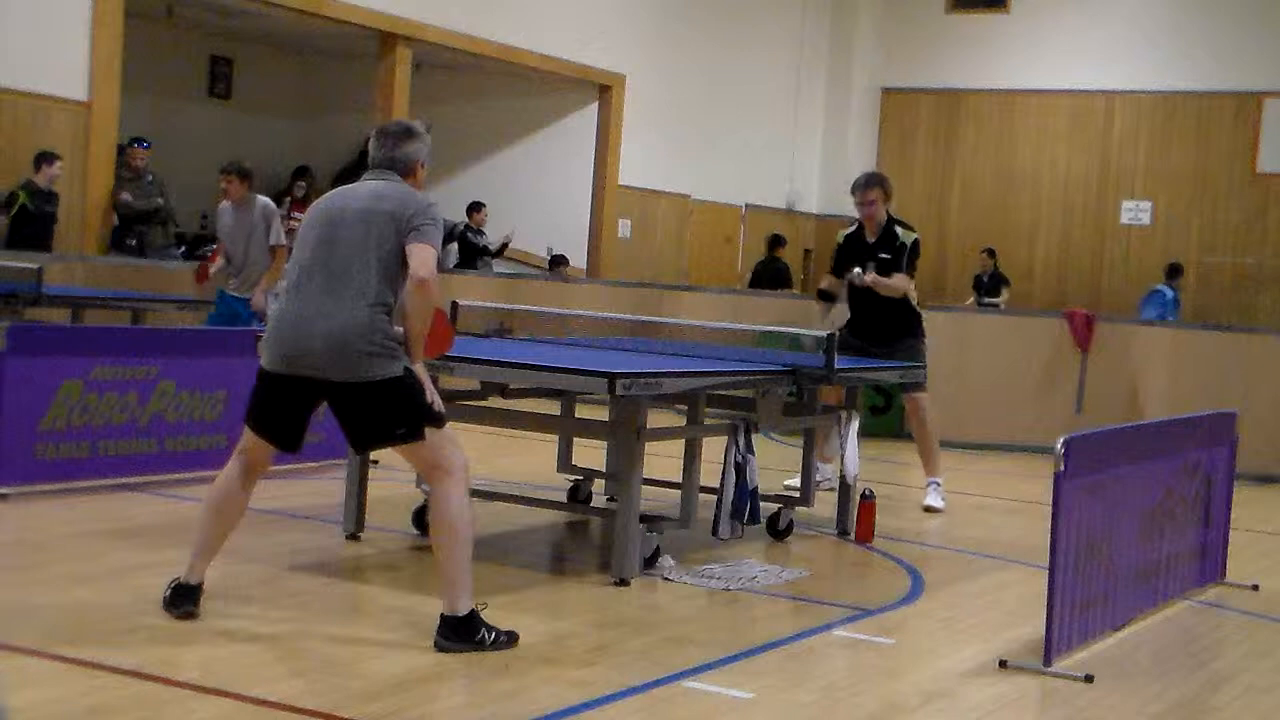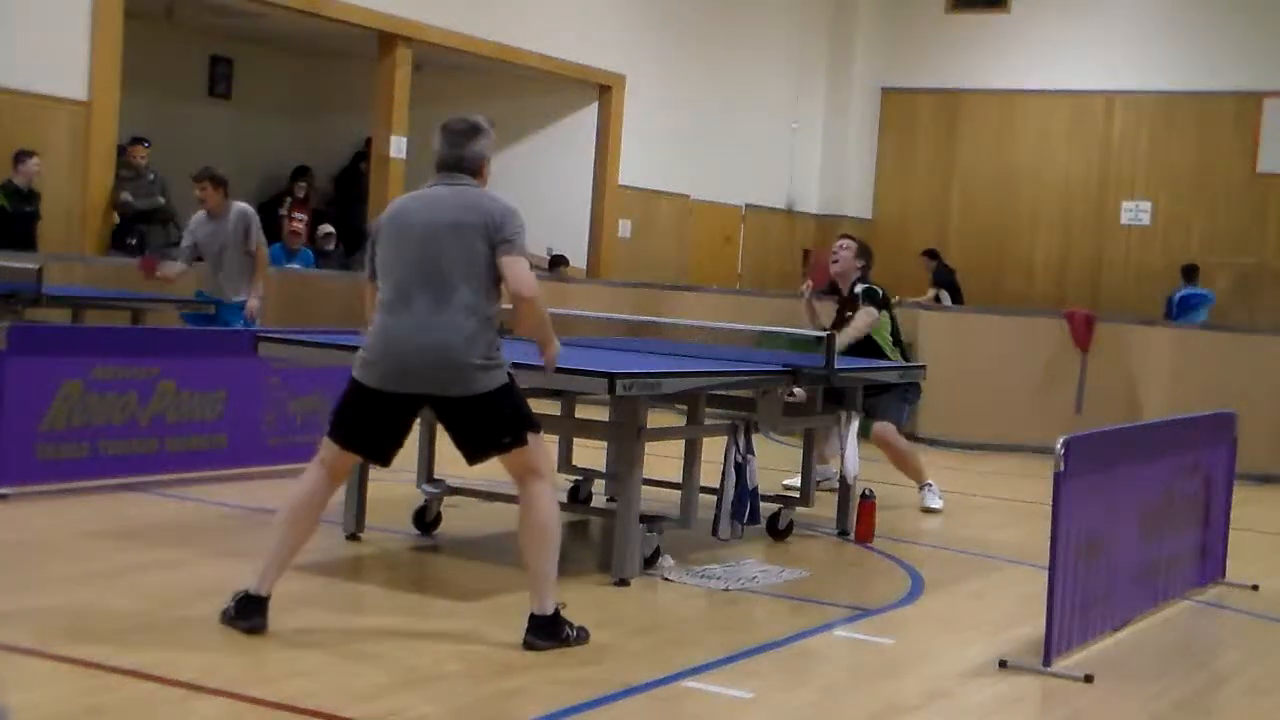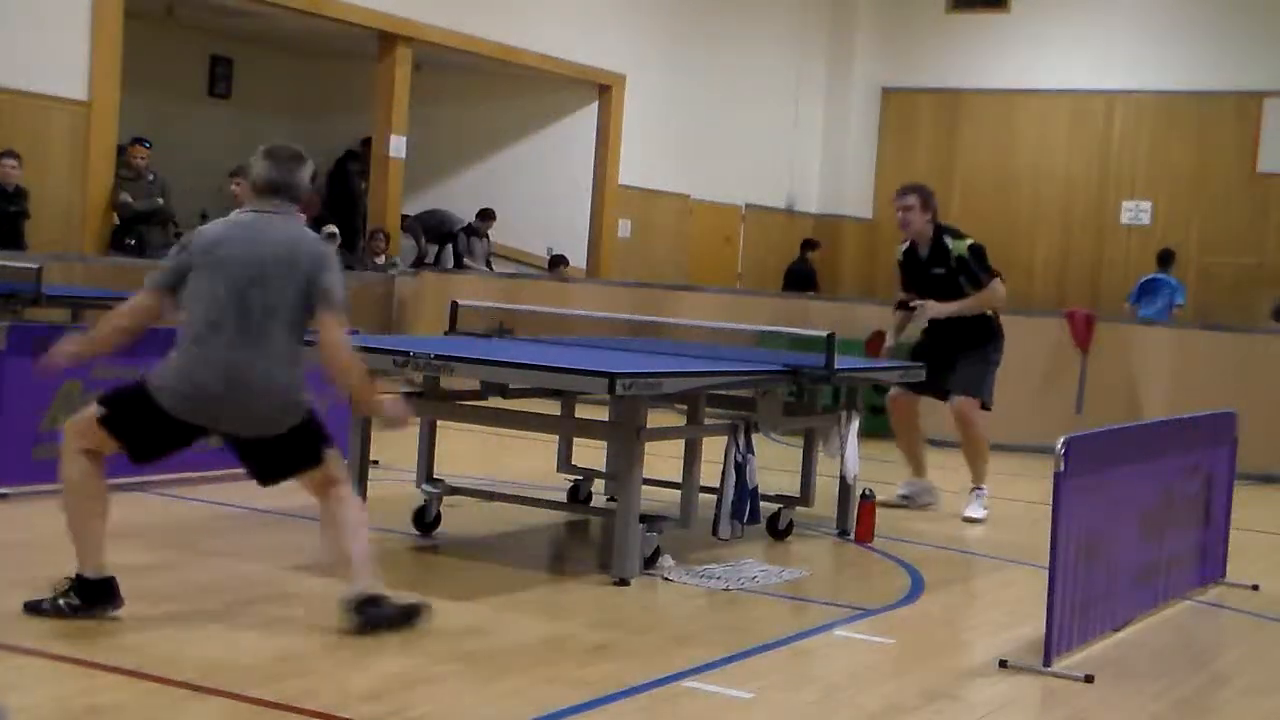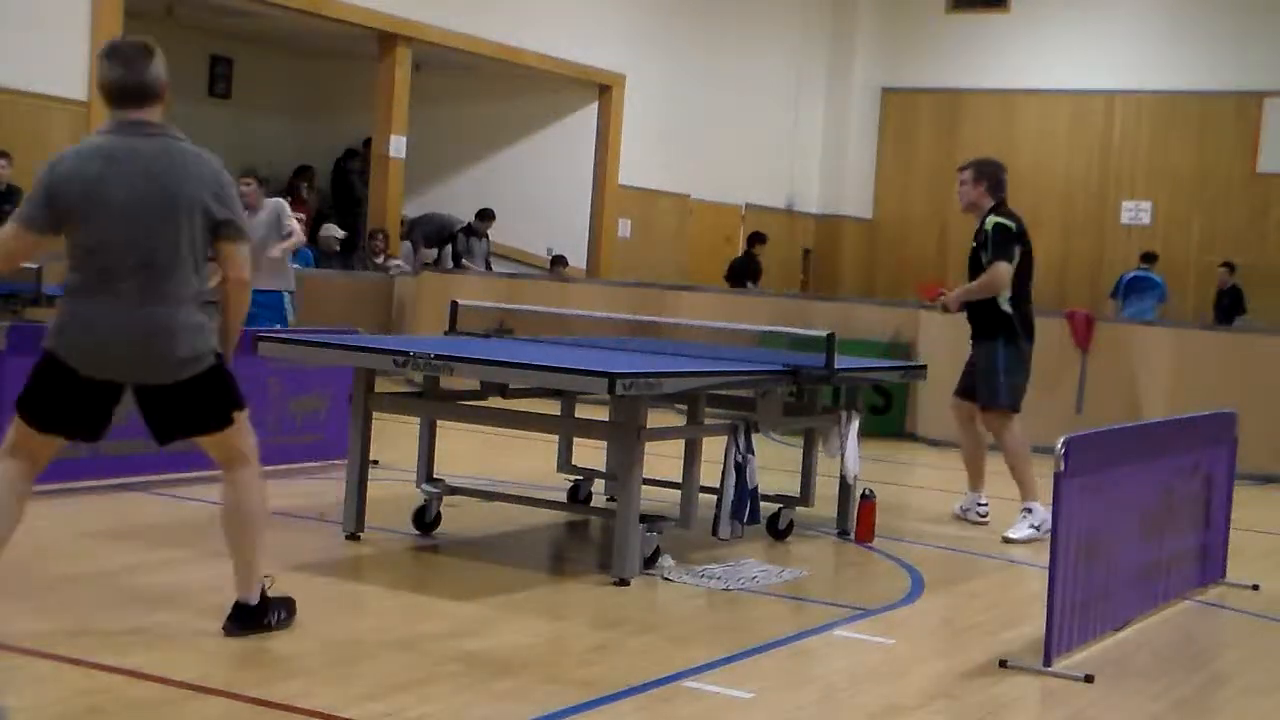
dt=1s
person 1, frame 1
left shoulder: (325, 202)
right shoulder: (418, 207)
right elbow: (420, 277)
right wrist: (415, 355)
left hip: (287, 345)
right hip: (363, 354)
left knee: (247, 461)
right knee: (449, 469)
left ankle: (188, 586)
right ankle: (460, 619)
person 1, frame 2
left shoulder: (393, 213)
right shoulder: (497, 212)
right elbow: (523, 290)
right wrist: (546, 342)
left hip: (385, 361)
right hip: (467, 365)
left knee: (325, 470)
right knee: (537, 475)
left ankle: (255, 597)
right ankle: (545, 618)
person 1, frame 3
left shoulder: (205, 237)
right shoulder: (316, 253)
left elbow: (135, 314)
right elbow: (334, 350)
left wrist: (83, 345)
right wrist: (372, 401)
left hip: (187, 388)
right hip: (270, 404)
left knee: (80, 441)
right knee: (334, 486)
left ankle: (92, 584)
right ankle: (368, 597)
person 1, frame 4
left shoulder: (71, 165)
right shoulder: (204, 171)
right elbow: (238, 274)
right wrist: (226, 338)
left hip: (82, 344)
right hip: (176, 349)
right knee: (240, 461)
right ankle: (250, 604)
person 2, frame 1
left shoulder: (906, 238)
right shoulder: (848, 237)
left elbow: (901, 287)
right elbow: (832, 283)
left wrist: (876, 282)
left hip: (902, 336)
right hip: (857, 333)
left knee: (916, 401)
right knee: (825, 391)
left ankle: (934, 484)
right ankle: (823, 471)
person 2, frame 2
left shoulder: (866, 291)
right shoulder: (843, 301)
left elbow: (868, 318)
left wrist: (839, 342)
right wrist: (809, 304)
left hip: (894, 385)
left knee: (882, 432)
left ankle: (927, 486)
right ankle: (825, 471)
person 2, frame 3
left shoulder: (960, 247)
right shoulder: (906, 254)
left elbow: (997, 294)
left wrist: (945, 308)
right wrist: (894, 334)
left hip: (978, 339)
right hip: (938, 339)
left knee: (963, 408)
right knee: (897, 400)
left ankle: (979, 490)
right ankle: (919, 483)
person 2, frame 4
left shoulder: (998, 223)
right shoulder: (998, 225)
left elbow: (999, 279)
left wrist: (958, 296)
right wrist: (964, 301)
left hip: (1002, 337)
right hip: (998, 335)
left knee: (999, 418)
right knee: (964, 409)
left ankle: (1034, 511)
right ankle: (975, 500)
